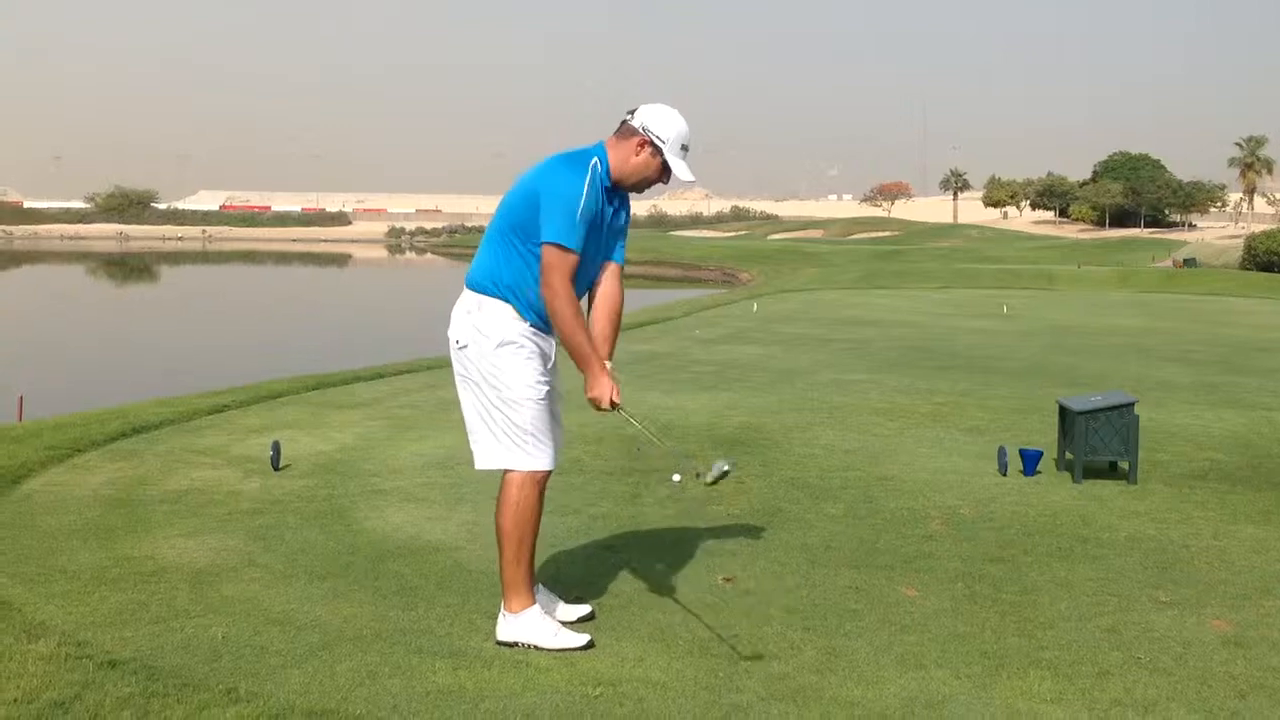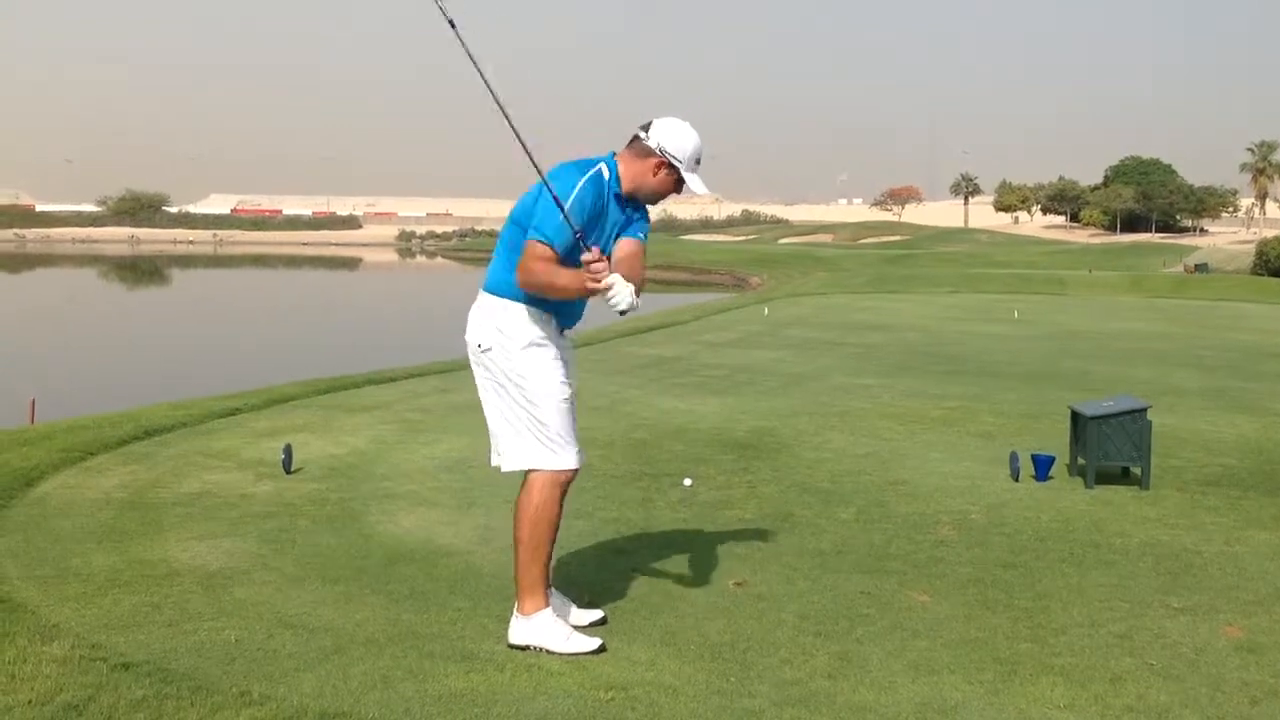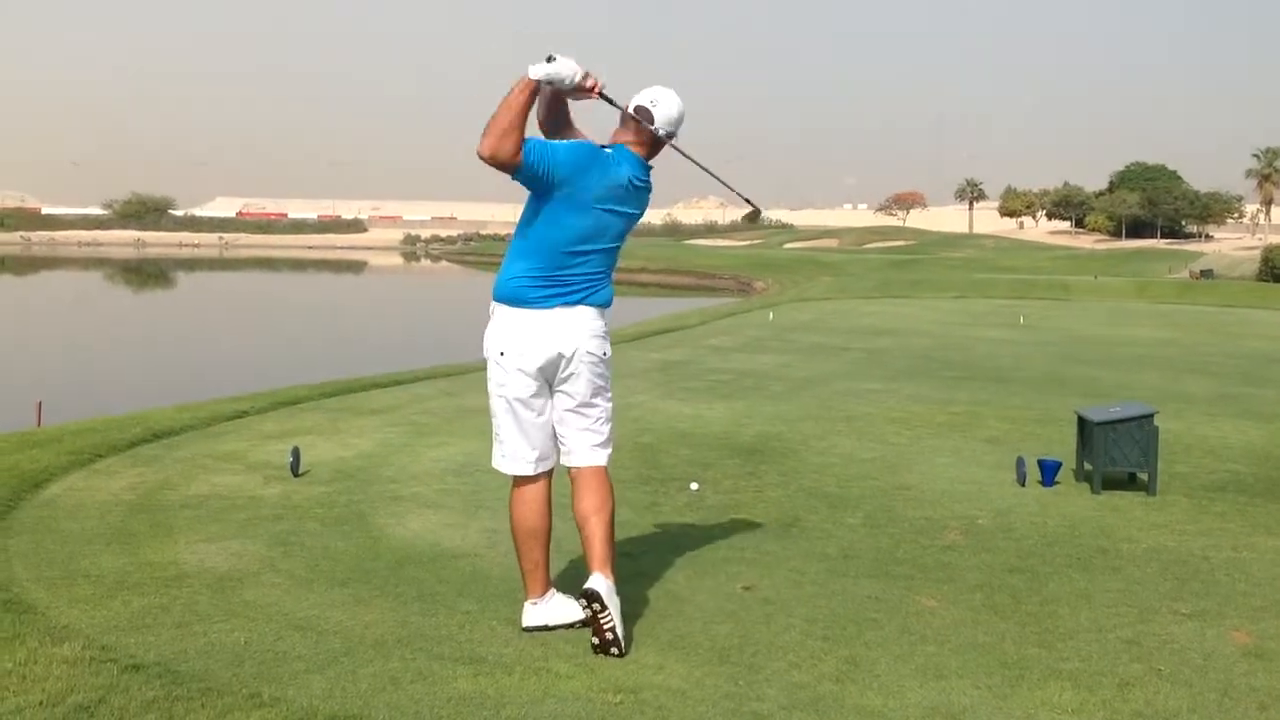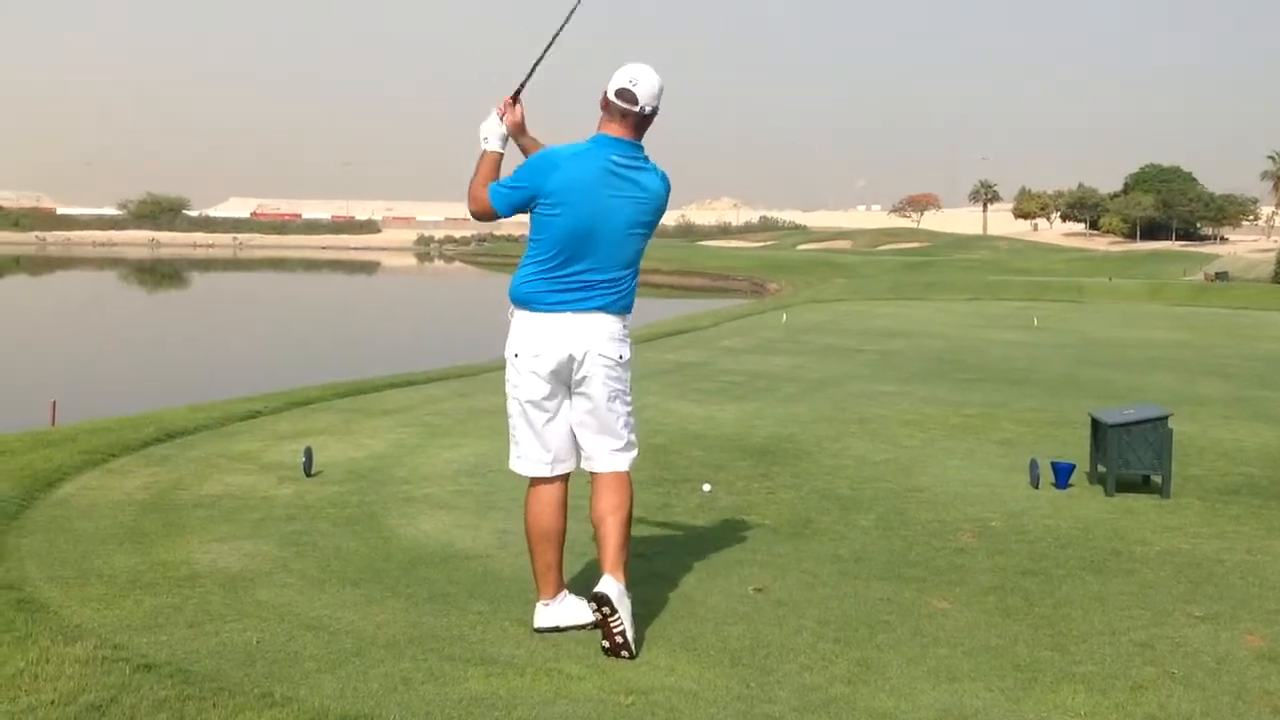
dt=0.7s
person 1, frame 1
left shoulder: (613, 200)
right shoulder: (574, 177)
left elbow: (607, 289)
right elbow: (554, 286)
left wrist: (601, 366)
right wrist: (593, 373)
left hip: (522, 331)
right hip: (496, 328)
left knee: (530, 464)
right knee: (526, 467)
left ankle: (525, 592)
right ankle: (518, 614)
person 1, frame 2
left shoulder: (631, 212)
right shoulder: (579, 183)
left elbow: (630, 267)
right elbow: (530, 273)
left wrist: (616, 282)
right wrist: (590, 278)
left hip: (535, 334)
right hip: (515, 330)
left knee: (543, 469)
right knee: (550, 467)
left ankle: (537, 595)
right ankle: (531, 616)
person 1, frame 3
left shoulder: (579, 163)
right shoulder: (638, 188)
left elbow: (493, 149)
right elbow: (559, 130)
left wrist: (543, 81)
right wrist: (553, 88)
left hip: (518, 331)
right hip: (583, 331)
left knee: (530, 470)
right knee: (589, 462)
left ankle: (538, 600)
right ankle: (601, 580)
person 1, frame 4
left shoulder: (553, 165)
right shoulder: (655, 186)
left elbow: (480, 205)
left wrist: (493, 141)
right wrist: (524, 137)
left hip: (537, 332)
right hip: (603, 335)
left knee: (546, 471)
right knee: (610, 464)
left ankle: (551, 601)
right ankle: (612, 583)
